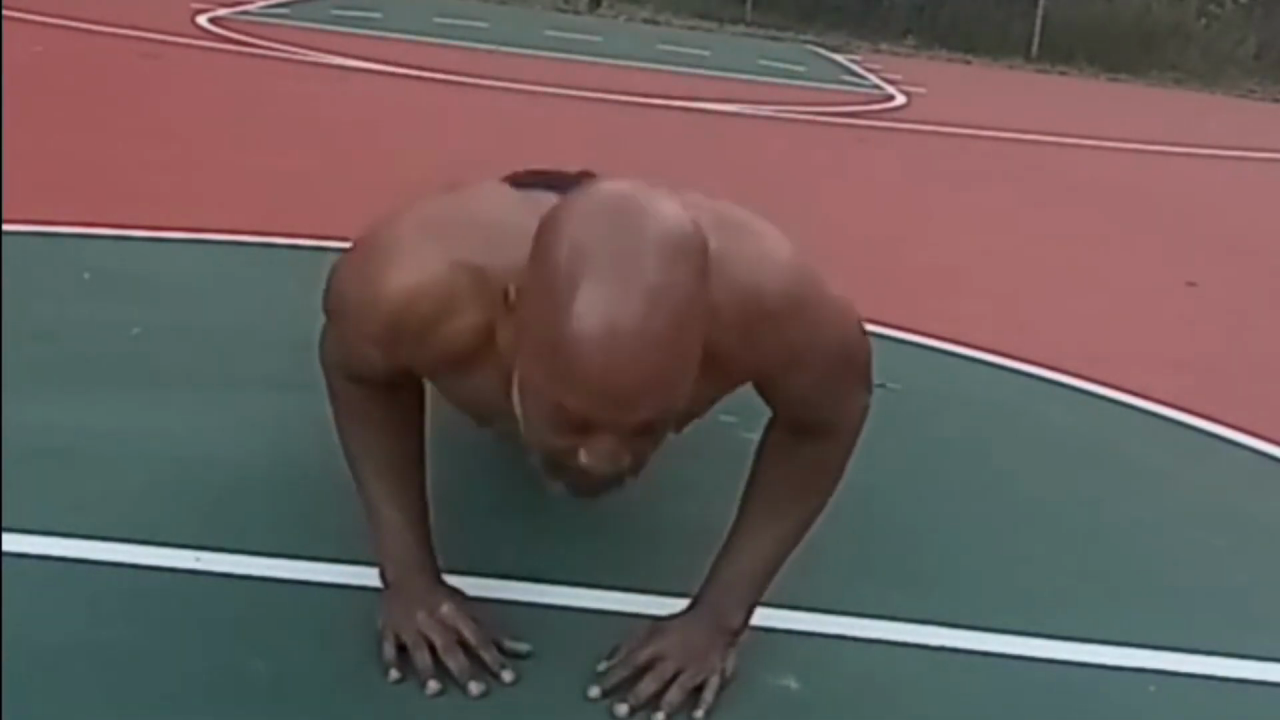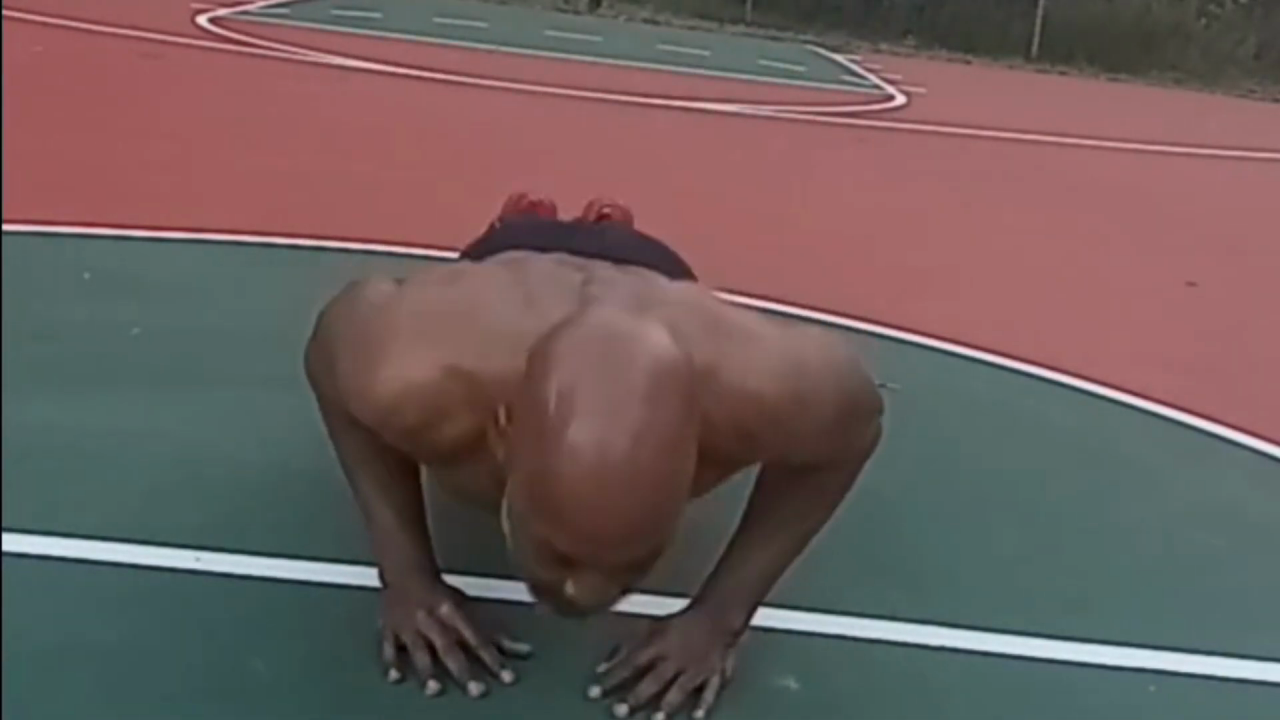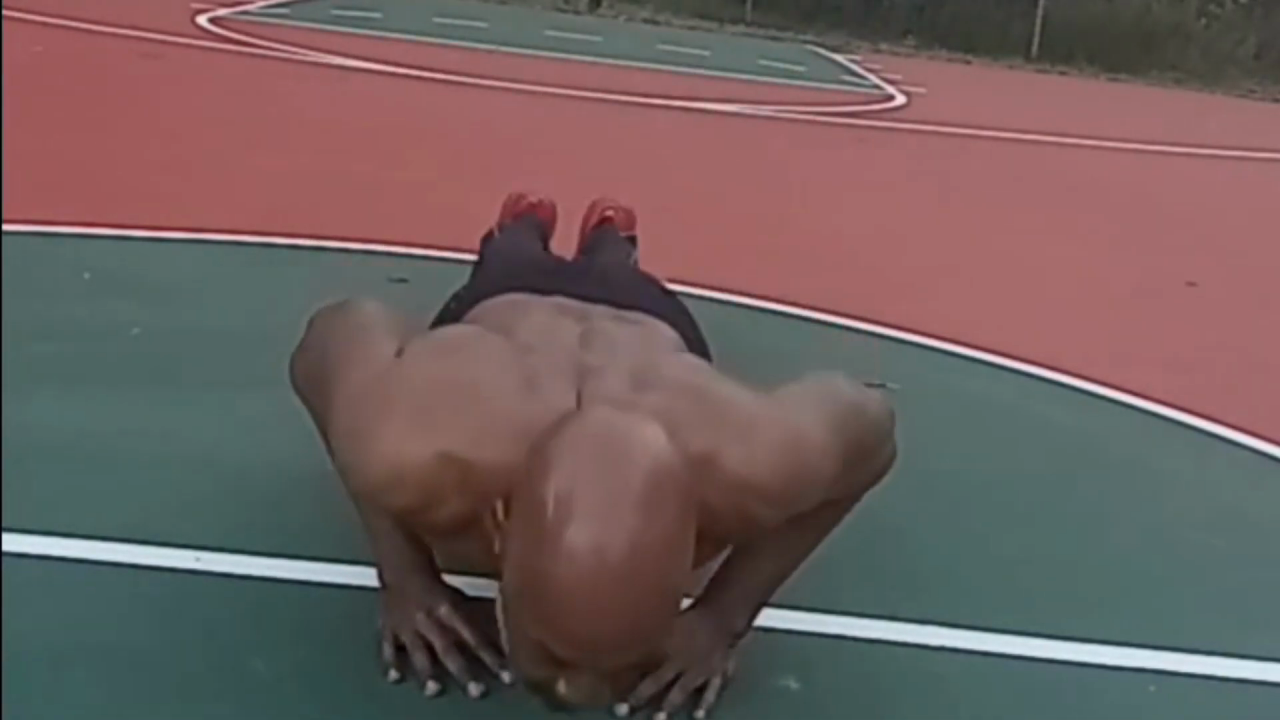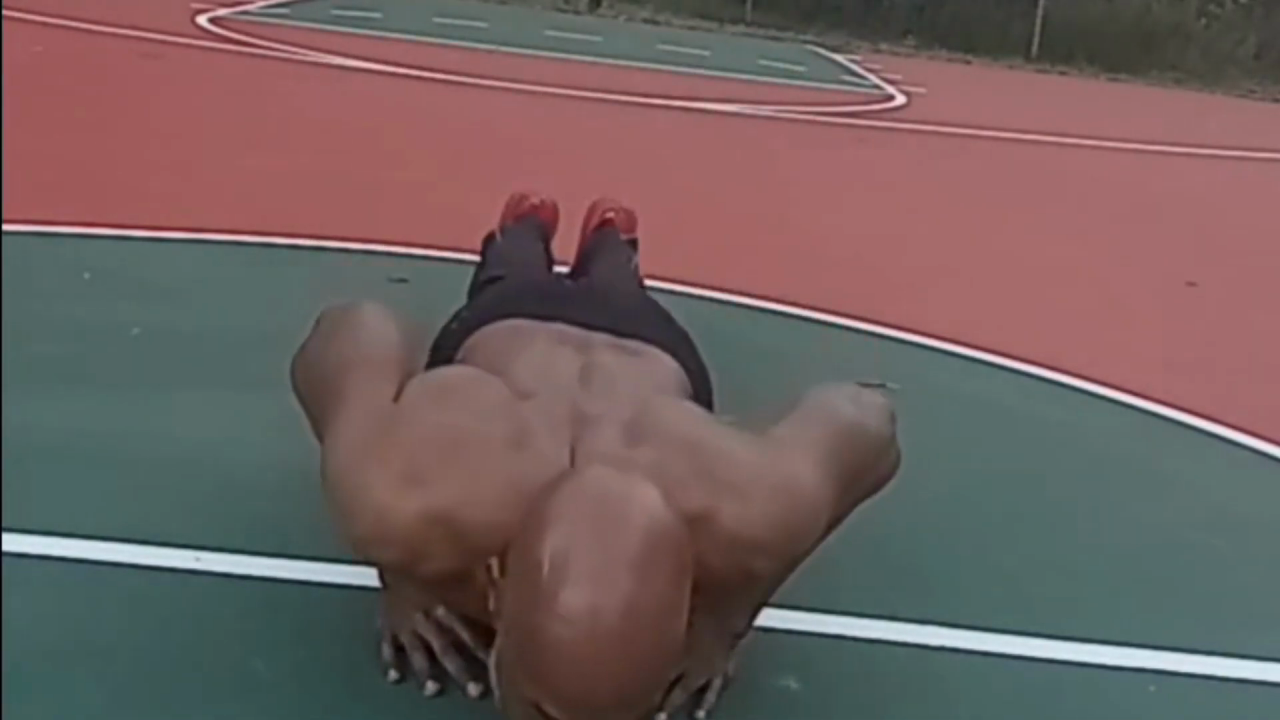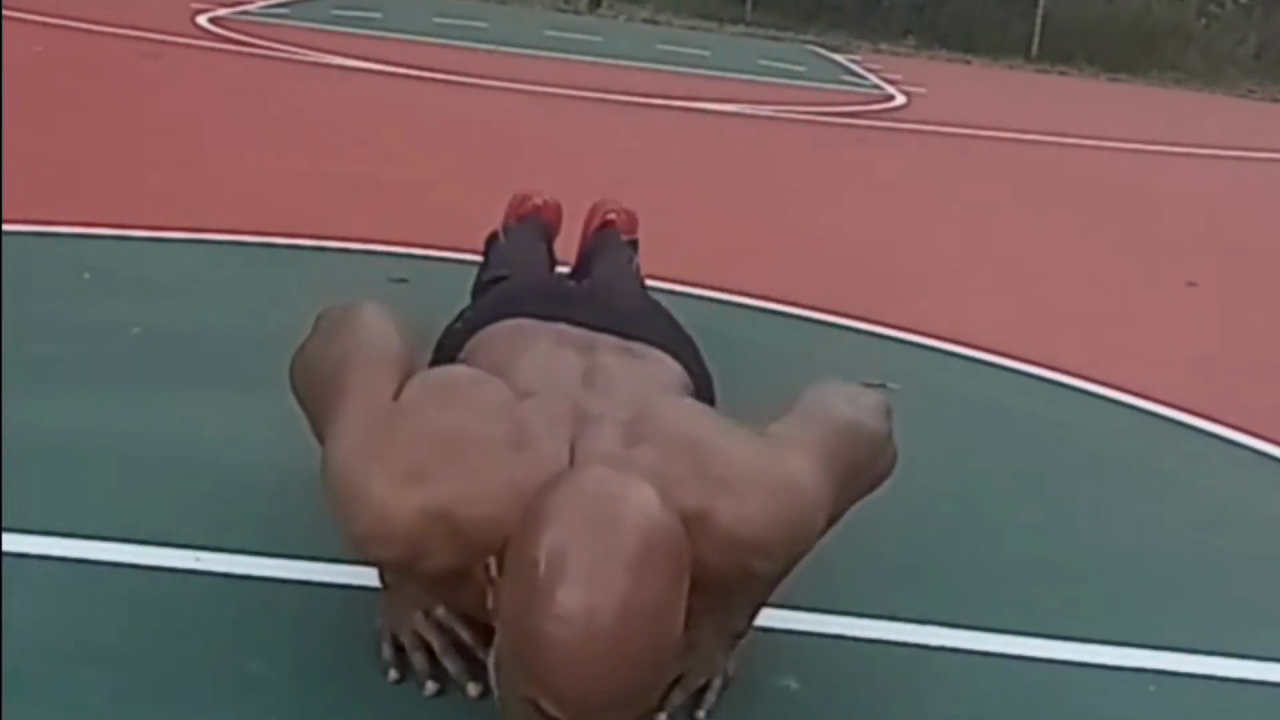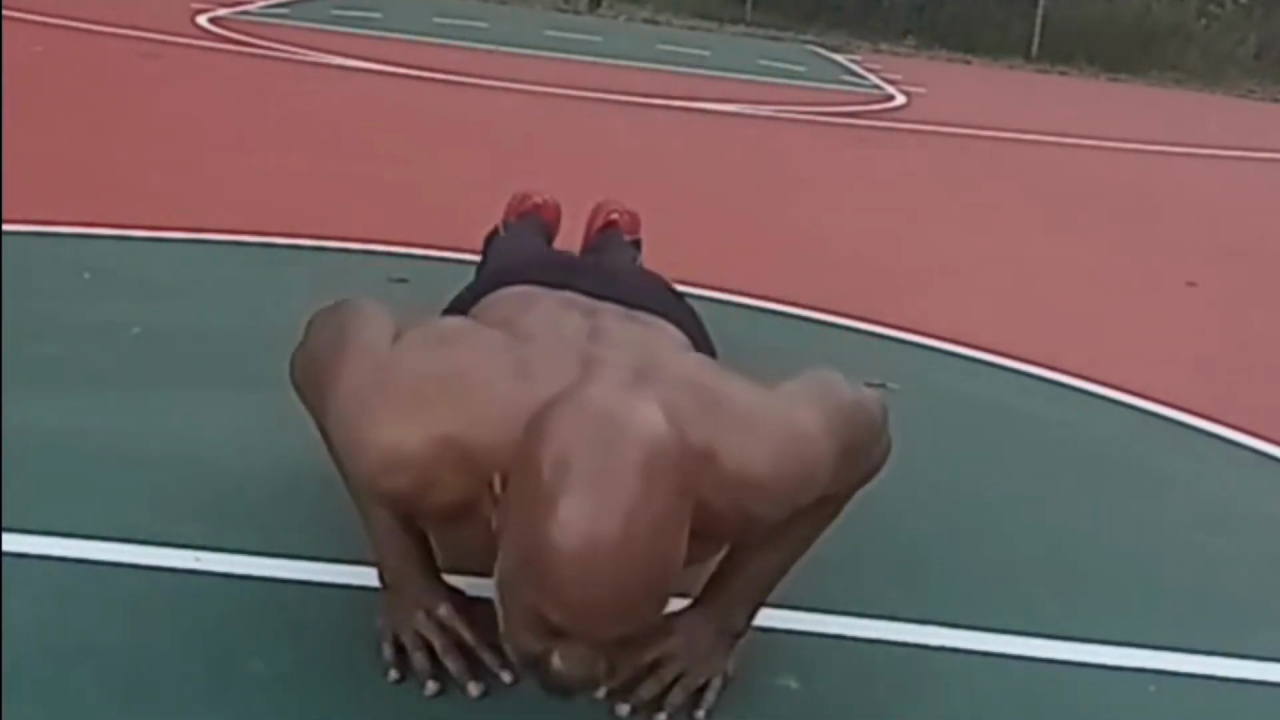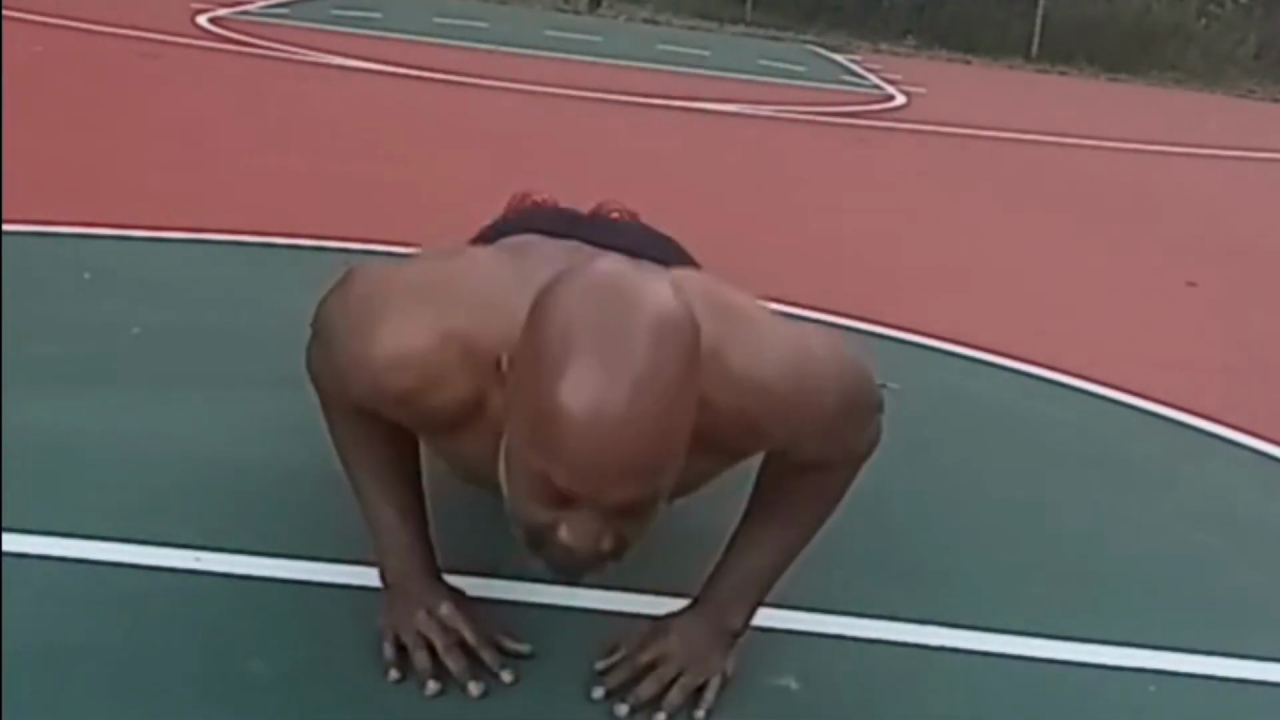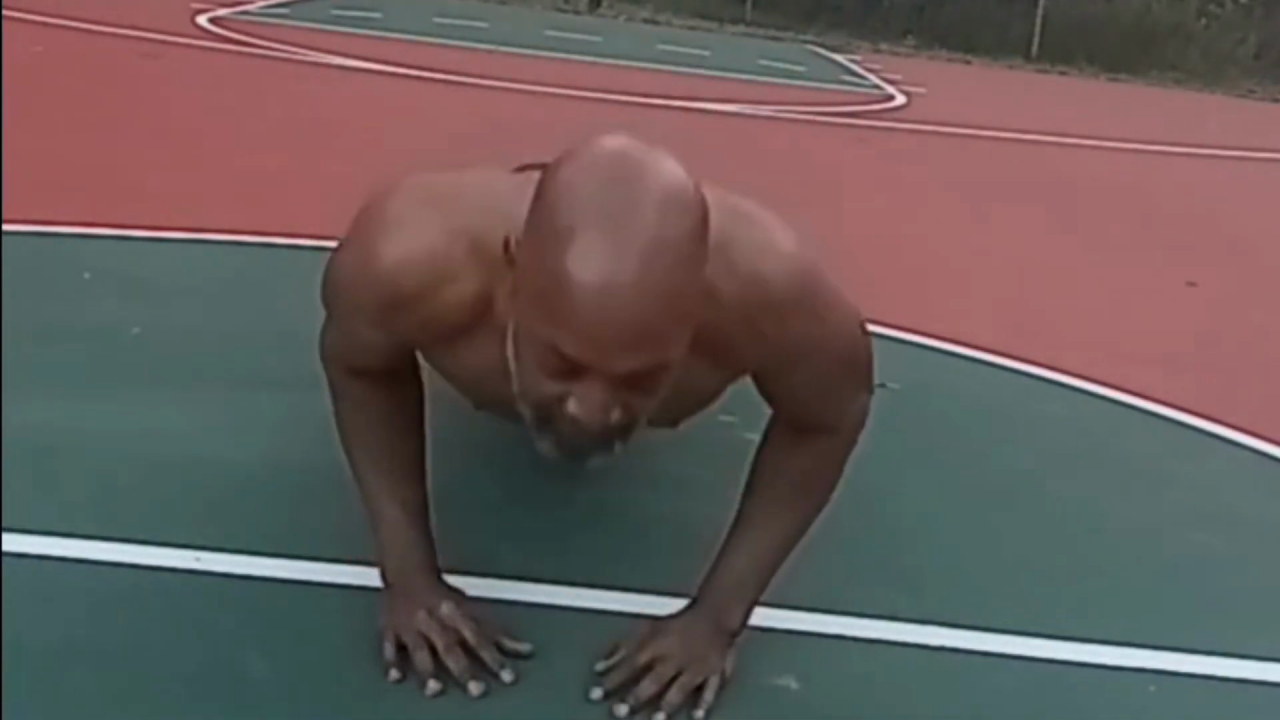
dt=0.1s
person 1, frame 1
left shoulder: (767, 290)
right shoulder: (417, 283)
left elbow: (828, 421)
right elbow: (357, 373)
left wrist: (719, 616)
right wrist: (407, 576)
person 1, frame 2
left shoulder: (756, 393)
right shoulder: (412, 386)
left elbow: (854, 431)
right elbow: (331, 369)
left wrist: (720, 618)
right wrist: (405, 580)
left ankle: (609, 231)
right ankle: (517, 230)
person 1, frame 3
left shoulder: (749, 472)
right shoulder: (416, 458)
left elbow: (870, 421)
right elbow: (344, 329)
left wrist: (722, 621)
right wrist: (403, 581)
left hip: (651, 333)
right hip: (496, 320)
left ankle: (609, 233)
right ankle: (524, 226)
person 1, frame 4
left shoulder: (747, 516)
right shoulder: (406, 505)
left elbow: (872, 429)
right elbow: (348, 334)
left wrist: (724, 625)
right wrist: (401, 584)
left hip: (652, 350)
left ankle: (610, 235)
right ankle: (524, 227)
person 1, frame 5
left shoulder: (742, 512)
right shoulder: (414, 506)
left elbow: (869, 430)
right elbow: (341, 339)
left wrist: (722, 622)
right wrist: (404, 582)
left hip: (654, 356)
left ankle: (610, 236)
right ankle: (526, 227)
person 1, frame 6
left shoulder: (746, 470)
right shoulder: (410, 444)
left elbow: (865, 424)
right elbow: (338, 332)
left wrist: (722, 621)
right wrist: (404, 579)
left hip: (656, 328)
right hip: (499, 315)
left ankle: (613, 236)
right ankle: (526, 225)
person 1, frame 7
left shoulder: (756, 373)
right shoulder: (413, 349)
left elbow: (851, 430)
right elbow: (336, 371)
left wrist: (719, 618)
right wrist: (406, 579)
left ankle: (616, 233)
right ankle: (522, 231)
person 1, frame 8
left shoulder: (767, 283)
right shoulder: (412, 257)
left elbow: (834, 416)
right elbow: (357, 366)
left wrist: (721, 615)
right wrist: (405, 575)
